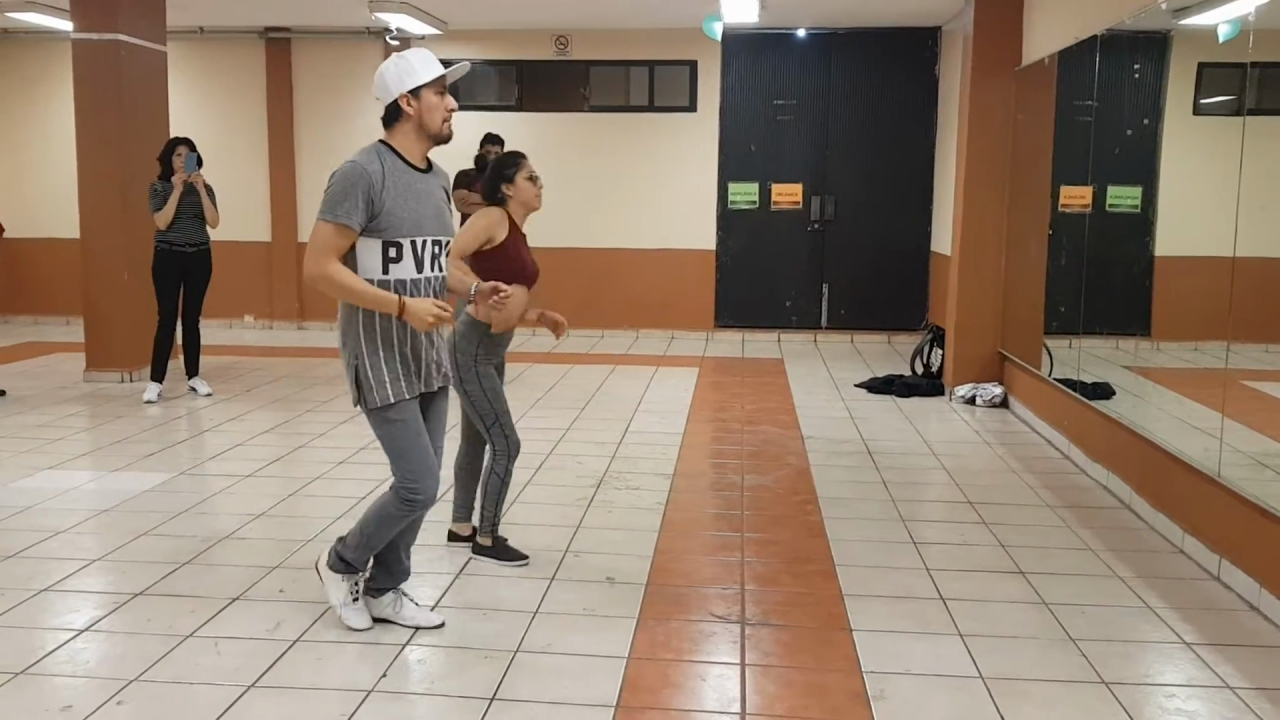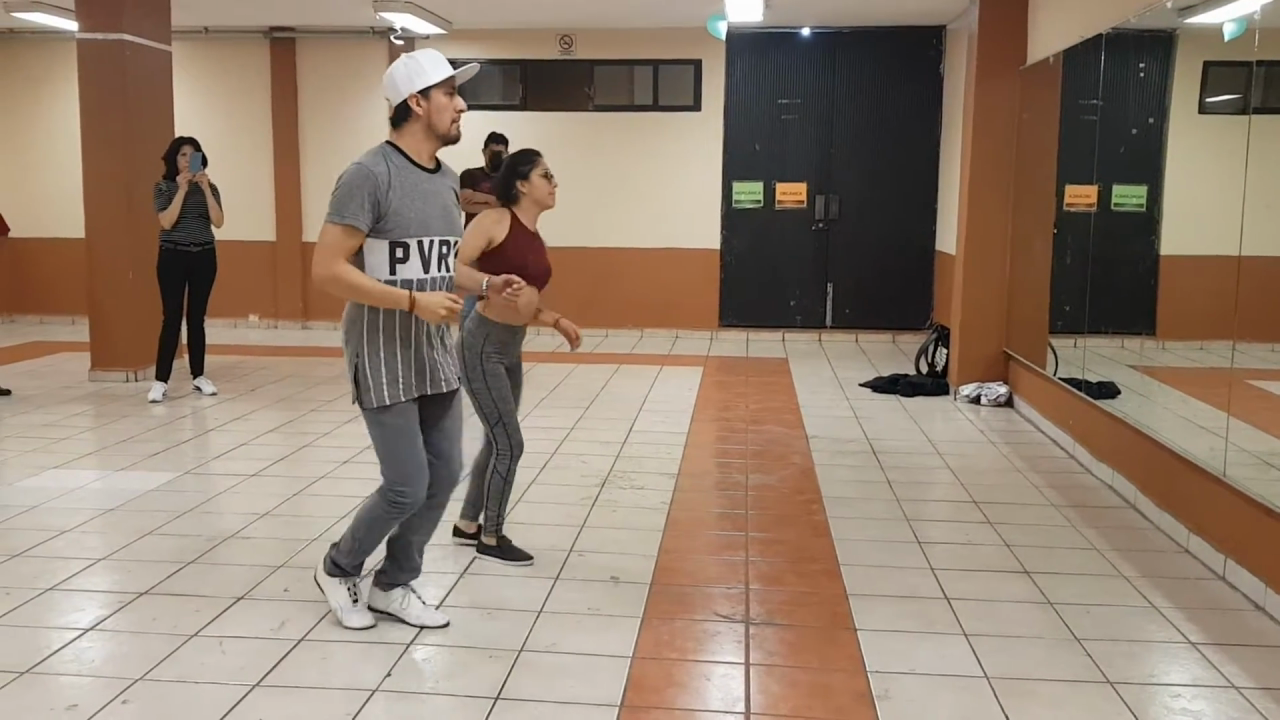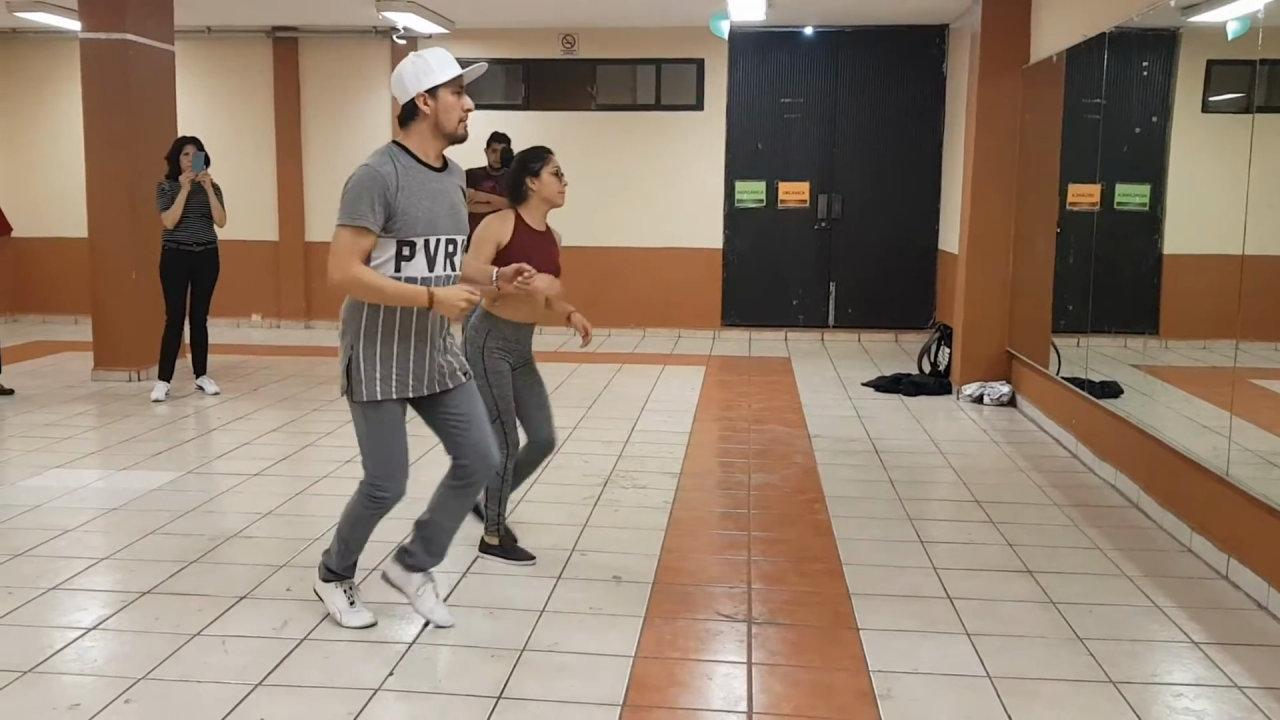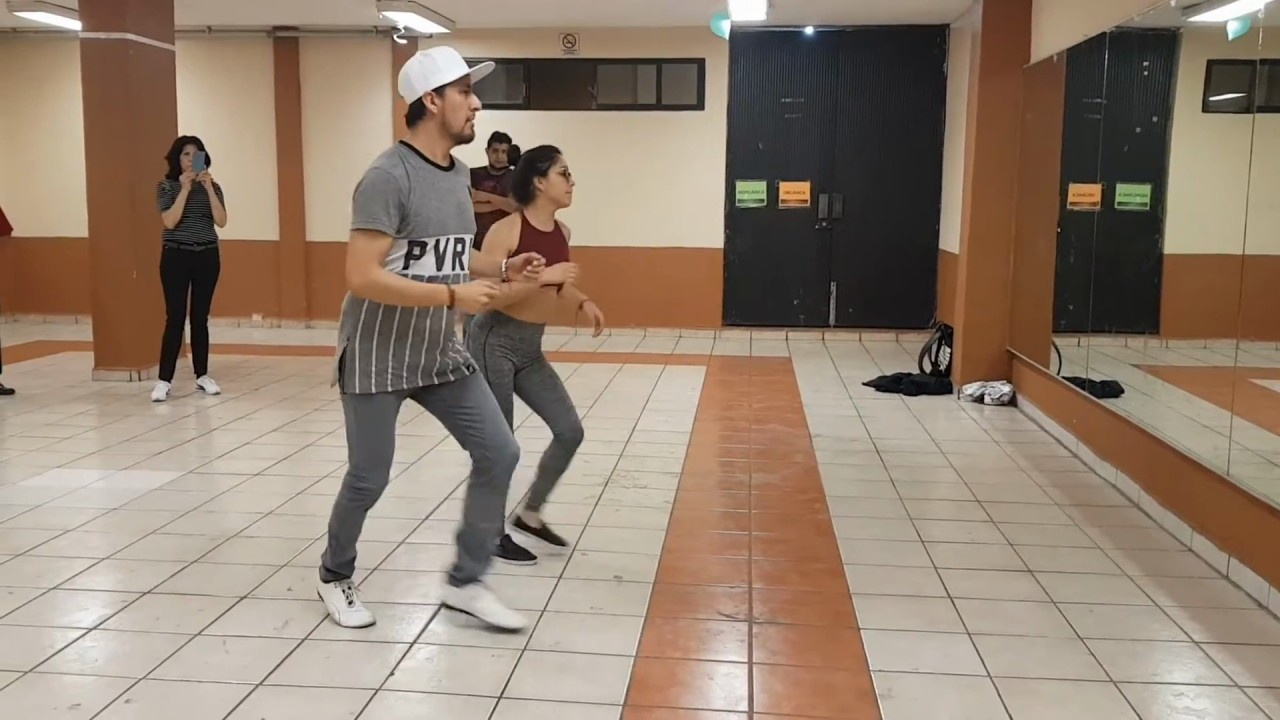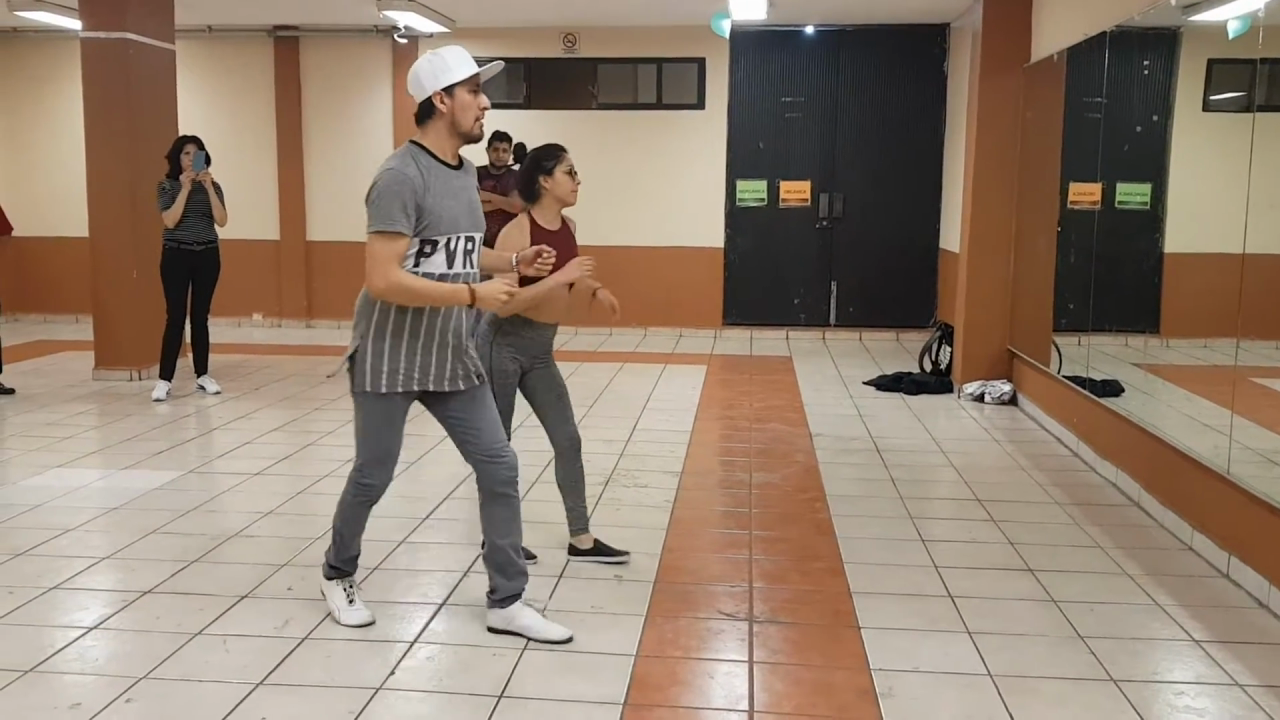
dt=0.1s
person 1, frame 1
left shoulder: (439, 179)
right shoulder: (362, 173)
right elbow: (318, 267)
left wrist: (474, 289)
right wrist: (403, 308)
left hip: (426, 356)
right hip: (378, 356)
left knee: (422, 482)
right knee: (414, 484)
left ankle: (383, 590)
right ankle: (341, 563)
person 1, frame 2
left shoulder: (447, 179)
right shoulder: (369, 174)
right elbow: (328, 269)
left wrist: (485, 284)
right wrist: (414, 303)
left hip: (434, 356)
right hip: (382, 357)
left knee: (443, 477)
right knee: (406, 486)
left ankle: (394, 584)
right ankle: (339, 567)
person 1, frame 3
left shoulder: (453, 176)
right shoulder: (377, 175)
right elbow: (344, 273)
left wrist: (492, 277)
right wrist: (435, 298)
left hip: (437, 353)
right hip: (378, 356)
left knee: (479, 460)
right knee: (386, 484)
left ankle: (413, 565)
right ankle: (334, 577)
person 1, frame 4
left shoulder: (458, 174)
right shoulder: (388, 176)
right elbow: (363, 278)
left wrist: (503, 268)
right wrist: (453, 296)
left hip: (440, 351)
right hip: (377, 353)
left knee: (499, 453)
right knee: (369, 477)
left ankle: (467, 581)
right ankle: (335, 576)
person 1, frame 5
left shoulder: (466, 172)
right shoulder: (401, 176)
right elbow: (383, 280)
left wrist: (514, 262)
right wrist: (473, 295)
left hip: (453, 354)
right hip: (390, 355)
left knee: (499, 469)
right knee: (374, 476)
left ankle: (506, 601)
right ankle: (338, 573)
person 2, frame 1
left shoulder: (516, 236)
right shoulder: (491, 219)
right elbow: (445, 262)
left wrist: (540, 315)
left hip: (492, 349)
right hip: (472, 347)
left knee: (476, 439)
right knee: (506, 444)
left ankle: (462, 526)
right ankle: (486, 538)
person 2, frame 2
left shoulder: (535, 238)
right shoulder: (495, 221)
left wrist: (557, 321)
right wrist: (494, 289)
left hip: (510, 349)
right hip: (483, 345)
left knee: (496, 440)
right knee: (509, 444)
left ankle: (468, 523)
right ankle: (491, 538)
person 2, frame 3
left shoulder: (552, 236)
right shoulder: (499, 225)
left wrist: (570, 314)
right wrist: (521, 281)
left hip: (522, 349)
right hip: (489, 343)
left knee: (544, 440)
right knee: (504, 446)
left ankle: (486, 503)
right ankle: (492, 538)
person 2, frame 4
left shoulder: (561, 232)
right shoulder: (508, 229)
left wrist: (583, 301)
right wrist: (542, 276)
left hip: (531, 348)
right hip: (494, 342)
left knee: (569, 431)
left ankle: (531, 515)
person 2, frame 5
left shoulder: (568, 227)
right shoulder: (517, 232)
right elbow: (503, 303)
left wrist: (595, 290)
right wrist: (562, 276)
left hip: (540, 349)
right hip: (504, 345)
left knee: (568, 439)
left ankle: (582, 538)
person 3, frame 1
left shoulder: (204, 188)
right shoulder: (158, 187)
left elbow: (213, 222)
right elbow: (162, 223)
left wrist: (201, 190)
right wrist: (177, 191)
left hip: (199, 257)
right hip: (168, 257)
left knee: (192, 319)
right knee: (167, 319)
left ankle: (194, 377)
right ankle: (155, 382)
person 3, frame 2
left shoulder: (209, 187)
right shoulder: (163, 187)
left elbow: (218, 222)
right elbow: (167, 222)
left wrist: (206, 189)
right wrist: (182, 190)
left hip: (204, 257)
right hip: (173, 257)
left knee: (197, 318)
right knee: (172, 318)
left ankle: (198, 376)
right ankle: (161, 381)
person 3, frame 3
left shoulder: (212, 187)
right shoulder: (166, 187)
left elbow: (221, 222)
right elbow: (169, 222)
left wrist: (208, 189)
right wrist: (184, 190)
left hip: (206, 257)
right hip: (175, 256)
left knee: (199, 318)
right knee: (175, 318)
left ankle: (201, 376)
right ankle: (163, 381)
person 3, frame 4
left shoulder: (212, 187)
right shoulder: (166, 186)
left elbow: (221, 221)
right elbow: (170, 222)
left wrist: (208, 188)
right wrist: (185, 189)
left hip: (207, 256)
right hip: (176, 256)
left knee: (200, 318)
right knee: (175, 318)
left ankle: (202, 375)
right ankle: (164, 380)
person 3, frame 5
left shoulder: (213, 186)
right shoulder: (167, 186)
left elbow: (222, 221)
right elbow: (170, 221)
left wrist: (209, 188)
right wrist: (185, 189)
left hip: (207, 256)
right hip: (176, 255)
left knee: (200, 317)
right knee: (176, 318)
left ankle: (202, 375)
right ankle: (164, 380)
